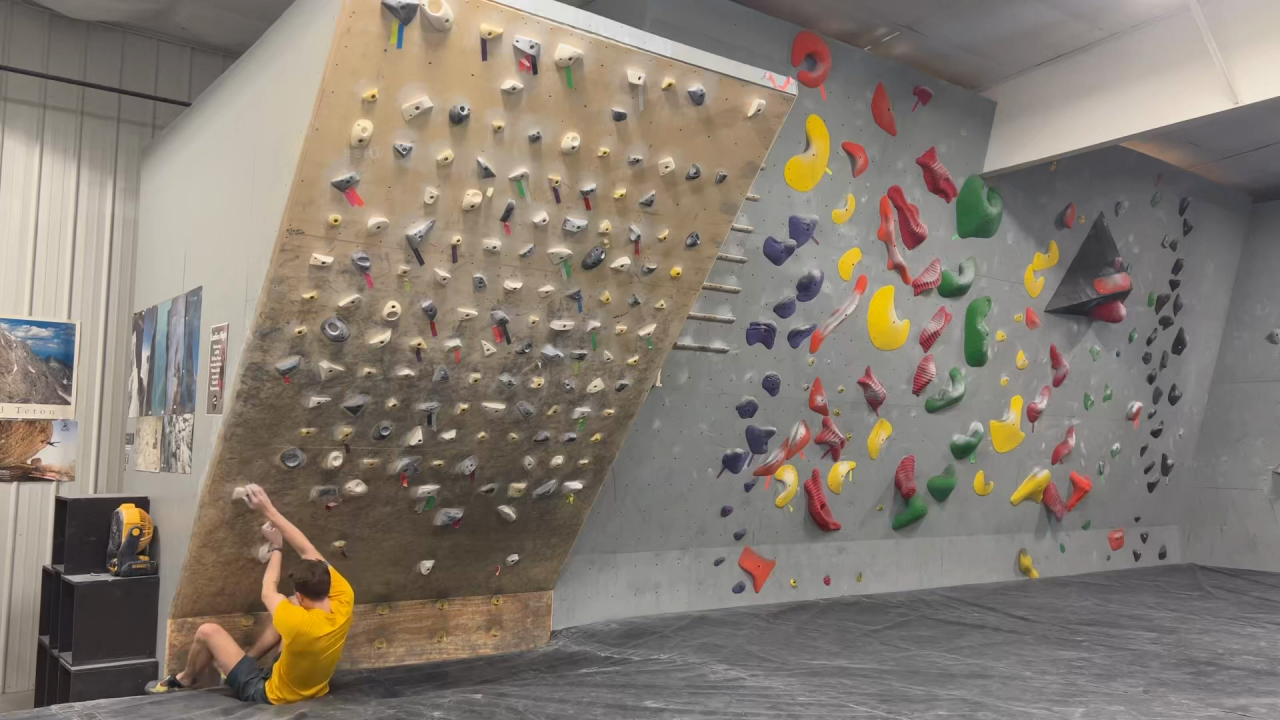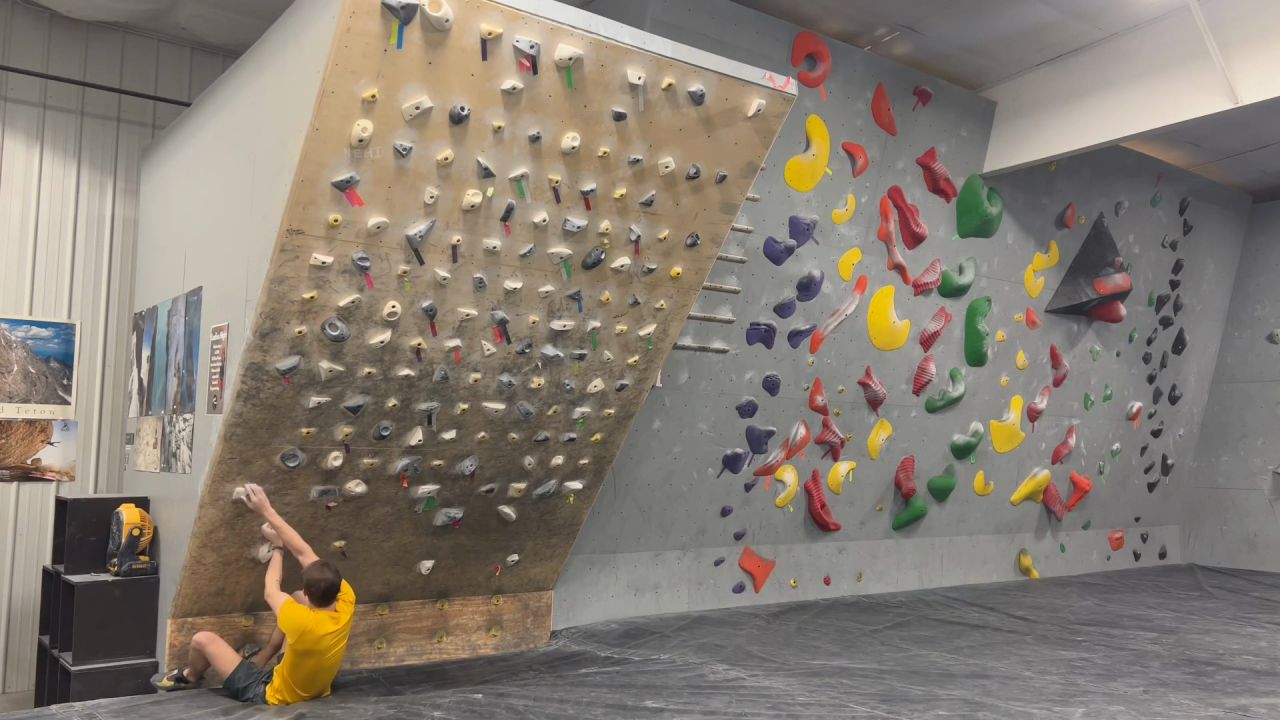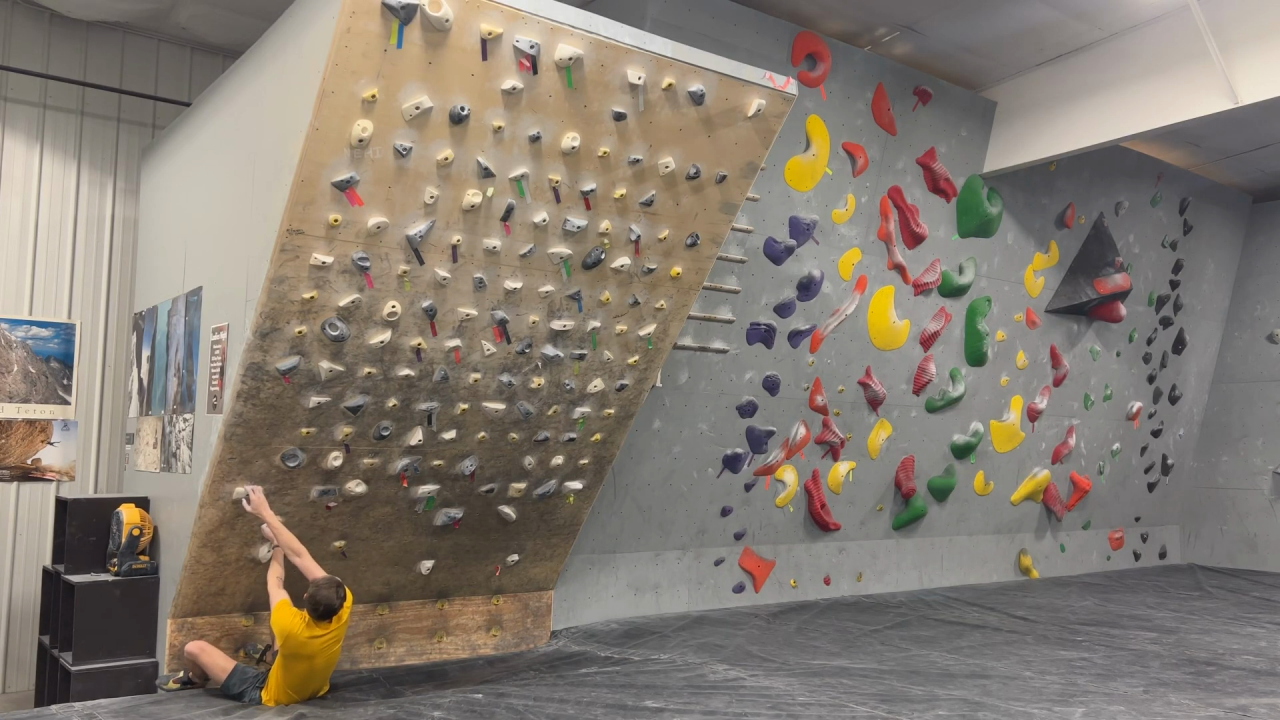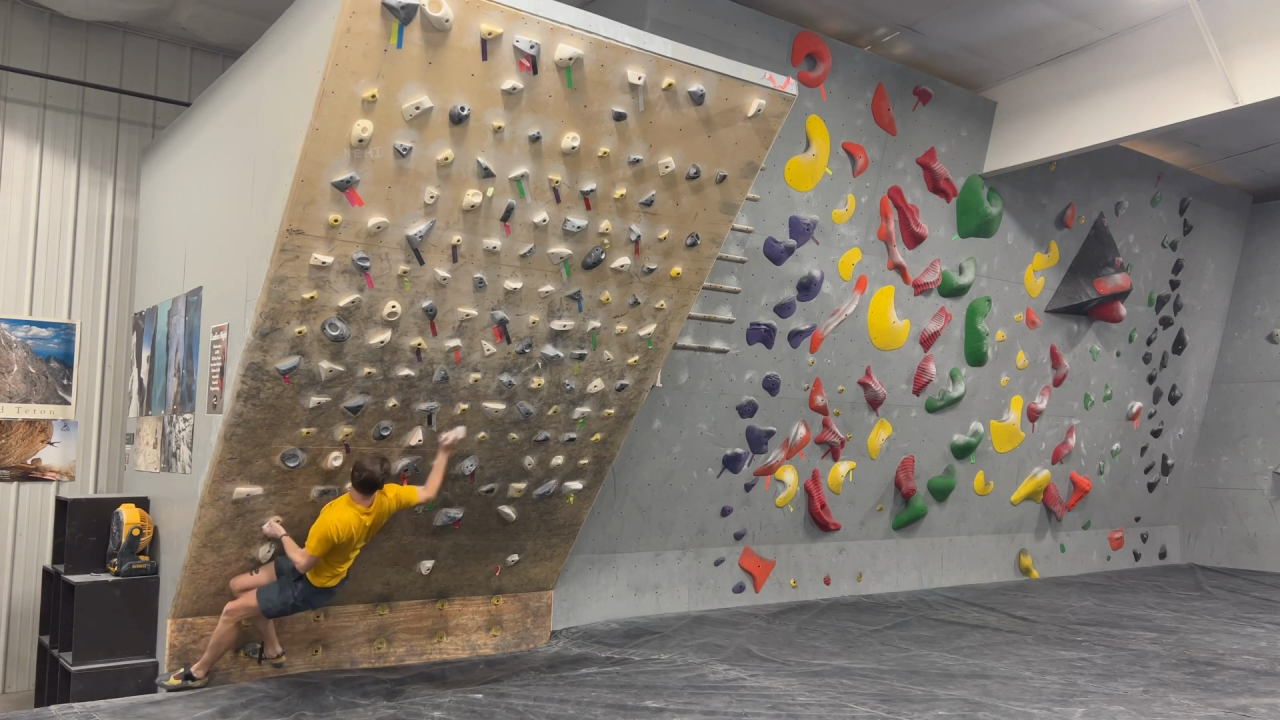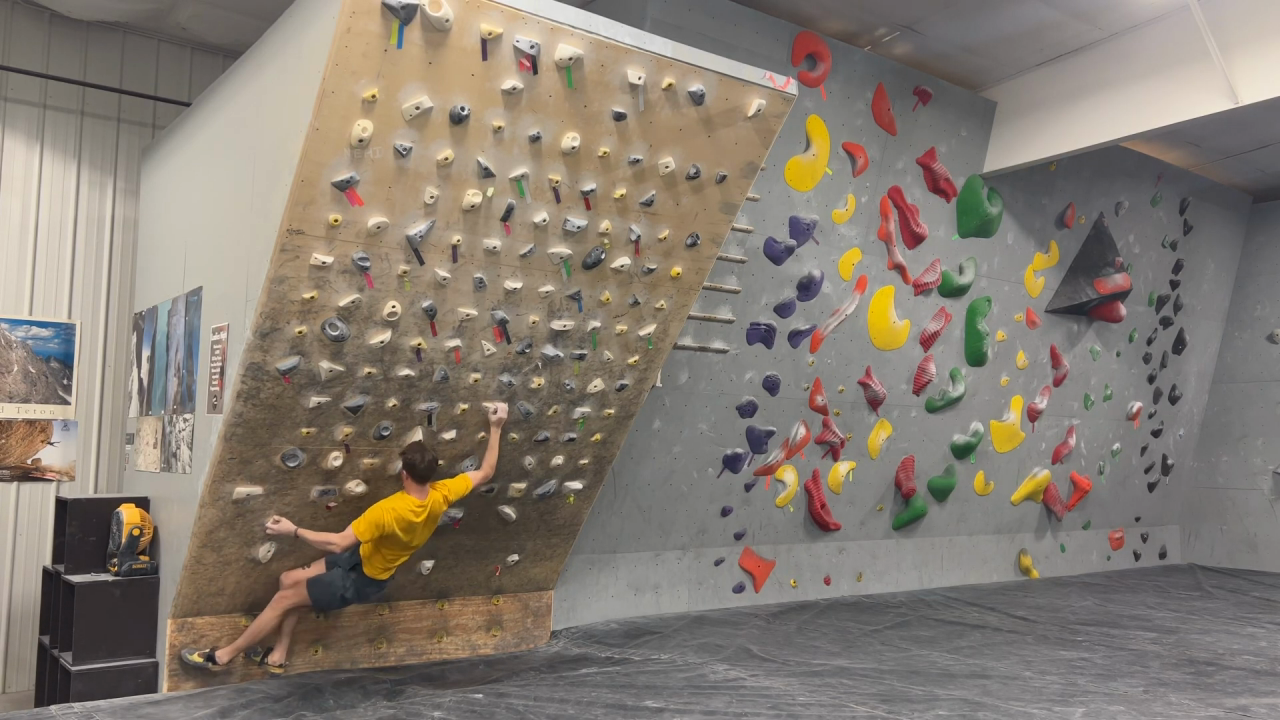
dt=1s
person 1, frame 1
left shoulder: (300, 623)
right shoulder: (345, 600)
left elbow: (268, 593)
right elbow: (308, 551)
left wrist: (276, 546)
right wrist: (269, 511)
left hip: (271, 694)
right hip: (310, 686)
left knee: (207, 631)
right knee: (290, 603)
left ankle: (185, 680)
right ankle: (248, 657)
person 1, frame 2
left shoulder: (305, 622)
right shoulder: (346, 602)
left elbow: (271, 592)
right elbow: (305, 553)
left wrist: (277, 546)
right wrist: (268, 511)
left hip: (271, 695)
right hip: (312, 688)
left knee: (202, 639)
right knee: (296, 598)
left ankle: (190, 677)
right ankle: (261, 659)
person 1, frame 3
left shoulder: (292, 627)
right shoulder: (343, 604)
left elbow: (275, 584)
right elbow: (300, 556)
left wrist: (276, 545)
right wrist: (266, 513)
left hip: (271, 698)
right hip: (311, 690)
left knee: (194, 649)
left ankle: (195, 679)
person 1, frame 4
left shoulder: (333, 521)
right shoulder: (387, 497)
left elbow: (301, 563)
right elbow: (429, 492)
left wrist: (281, 534)
right wrist: (444, 452)
left hip: (312, 584)
right hip: (316, 566)
left knee: (233, 611)
right knee: (237, 586)
left ankle: (198, 673)
right ankle: (272, 649)
person 1, frame 5
left shoulder: (388, 511)
right shoulder: (443, 494)
left elbow: (337, 543)
right elbow: (486, 472)
left wrist: (293, 530)
right wrist: (495, 427)
left hip: (364, 579)
right hip: (365, 557)
left knee: (284, 598)
right knee: (289, 580)
left ankle: (222, 656)
right ankle: (278, 656)
